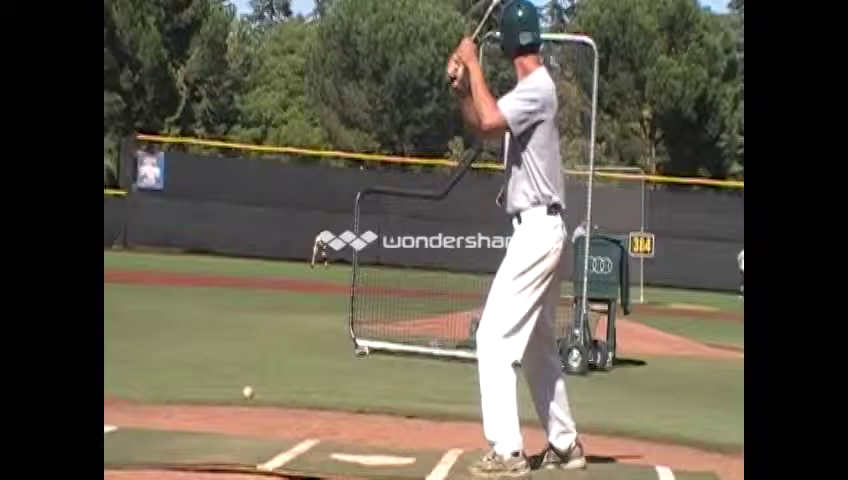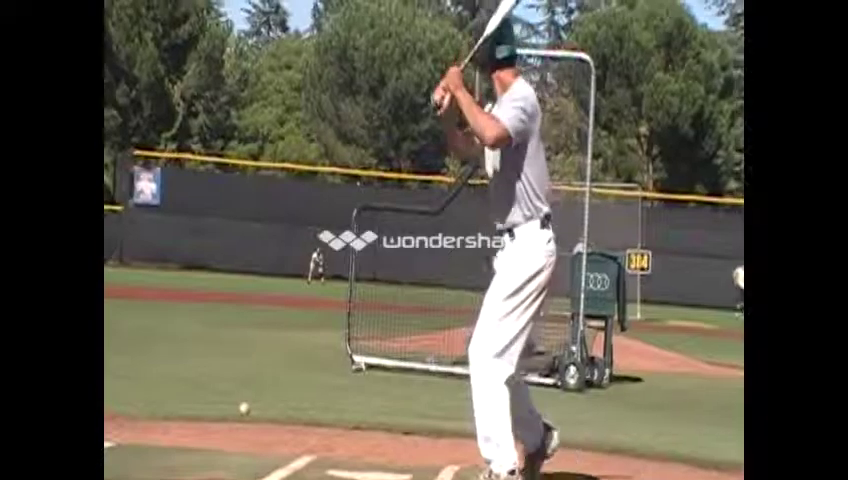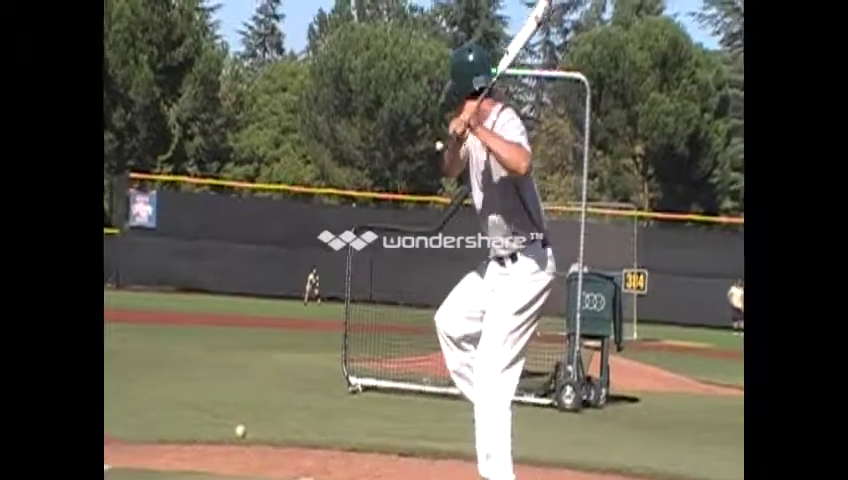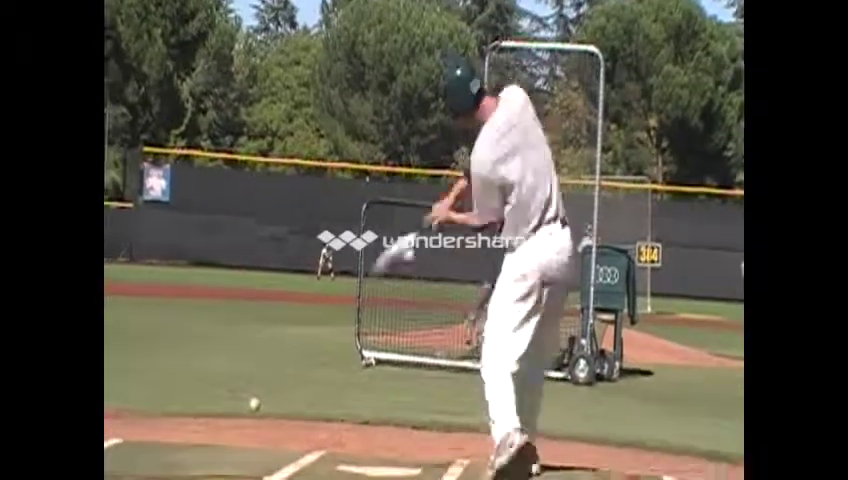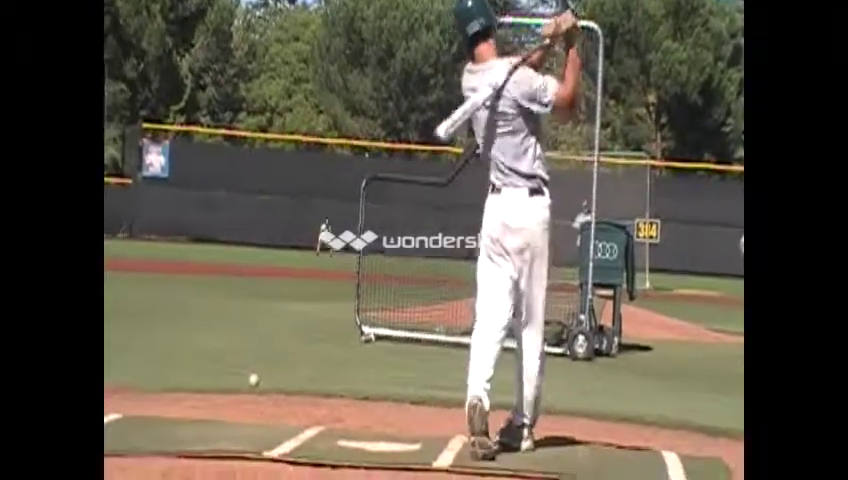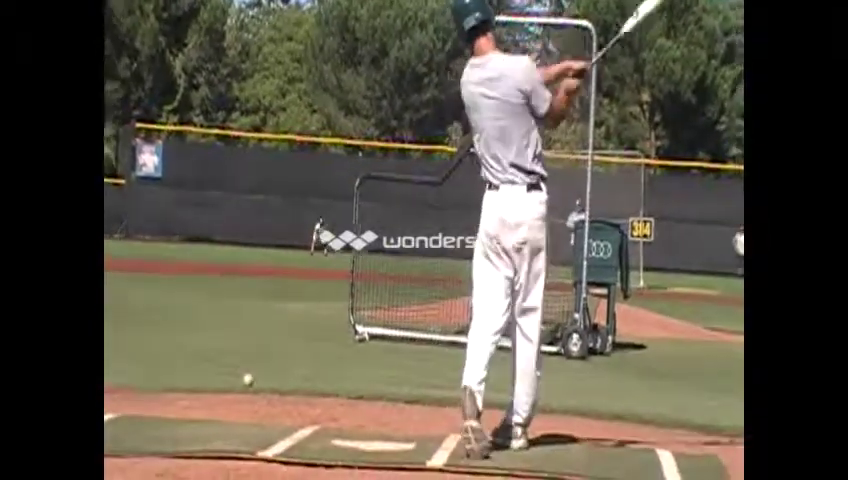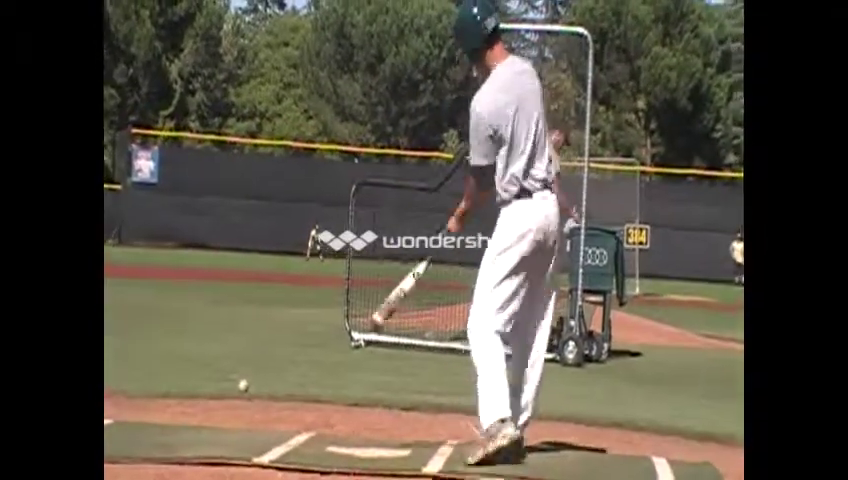
dt=0.4s
person 1, frame 1
left shoulder: (537, 88)
right shoulder: (531, 87)
left elbow: (490, 121)
right elbow: (482, 125)
left wrist: (473, 65)
right wrist: (461, 88)
left hip: (535, 230)
right hip: (540, 231)
left knee: (494, 339)
right knee: (538, 344)
person 1, frame 2
left shoulder: (521, 98)
right shoulder: (503, 102)
left elbow: (491, 135)
right elbow: (467, 150)
left wrist: (460, 91)
right wrist: (447, 114)
left hip: (526, 245)
right hip: (519, 246)
left knee: (486, 355)
right knee: (502, 354)
right ankle: (535, 438)
person 1, frame 3
left shoulder: (505, 123)
right shoulder: (478, 124)
left elbow: (521, 165)
right elbow: (450, 168)
left wrist: (476, 128)
right wrist: (455, 136)
left hip: (526, 267)
right hip: (499, 264)
left knee: (491, 376)
right knee: (449, 322)
right ankle: (493, 424)
person 1, frame 4
left shoulder: (485, 158)
right shoulder: (516, 98)
left elbow: (486, 219)
left wrist: (450, 216)
left hip: (529, 251)
right hip: (558, 242)
left knee: (499, 355)
right knee: (534, 354)
left ankle: (510, 438)
right ankle: (522, 443)
person 1, frame 5
left shoulder: (470, 79)
right shoulder: (519, 80)
right elbow: (566, 101)
left wrist: (549, 40)
right wrist: (571, 46)
left hip: (498, 207)
right hip: (532, 207)
left knee: (491, 316)
right knee: (531, 322)
left ankle: (478, 399)
right ankle: (523, 424)
person 1, frame 6
left shoulder: (468, 78)
right shoulder: (520, 69)
right elbow: (554, 114)
left wrist: (560, 68)
right wrist: (571, 77)
left hip: (494, 202)
right hip: (529, 202)
left knee: (487, 314)
right knee: (527, 319)
left ankle: (472, 392)
right ankle: (517, 422)
person 1, frame 7
left shoulder: (483, 102)
right shoulder: (527, 72)
left elbow: (481, 175)
left wrist: (459, 216)
left hip: (519, 212)
right hip: (547, 208)
left knee: (484, 321)
right knee: (532, 329)
left ankle: (499, 421)
right ankle: (515, 425)
